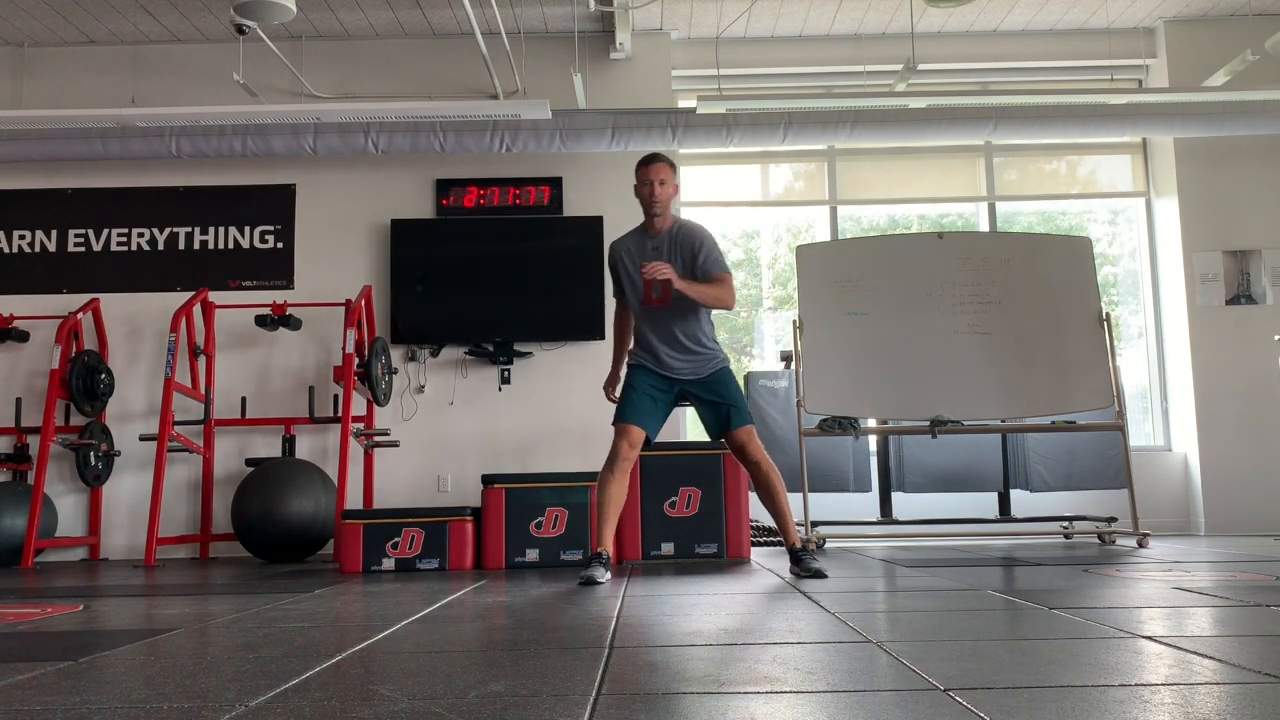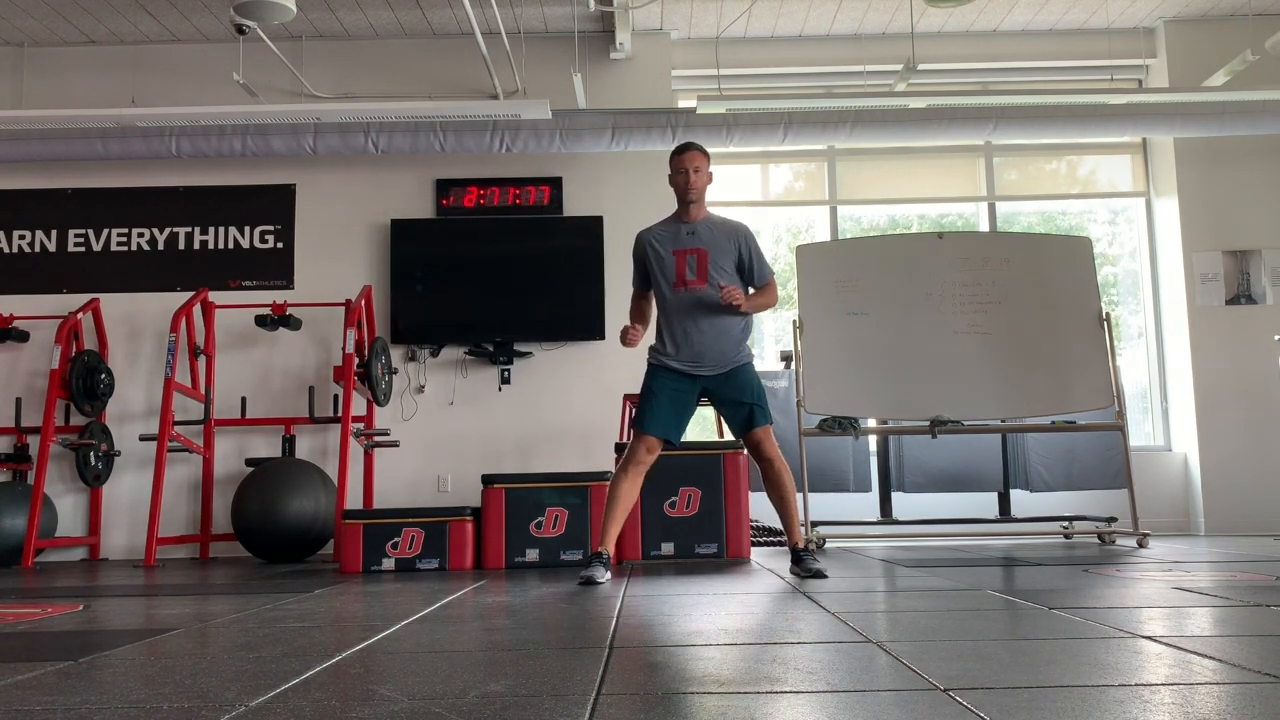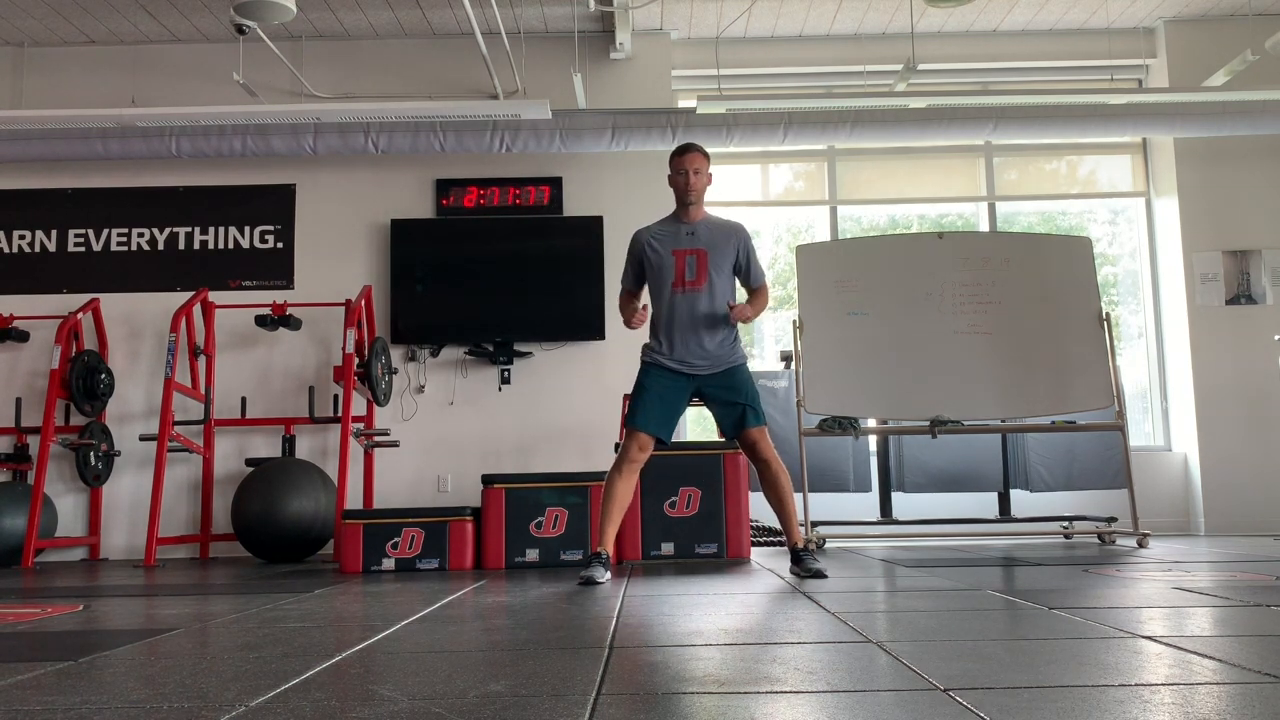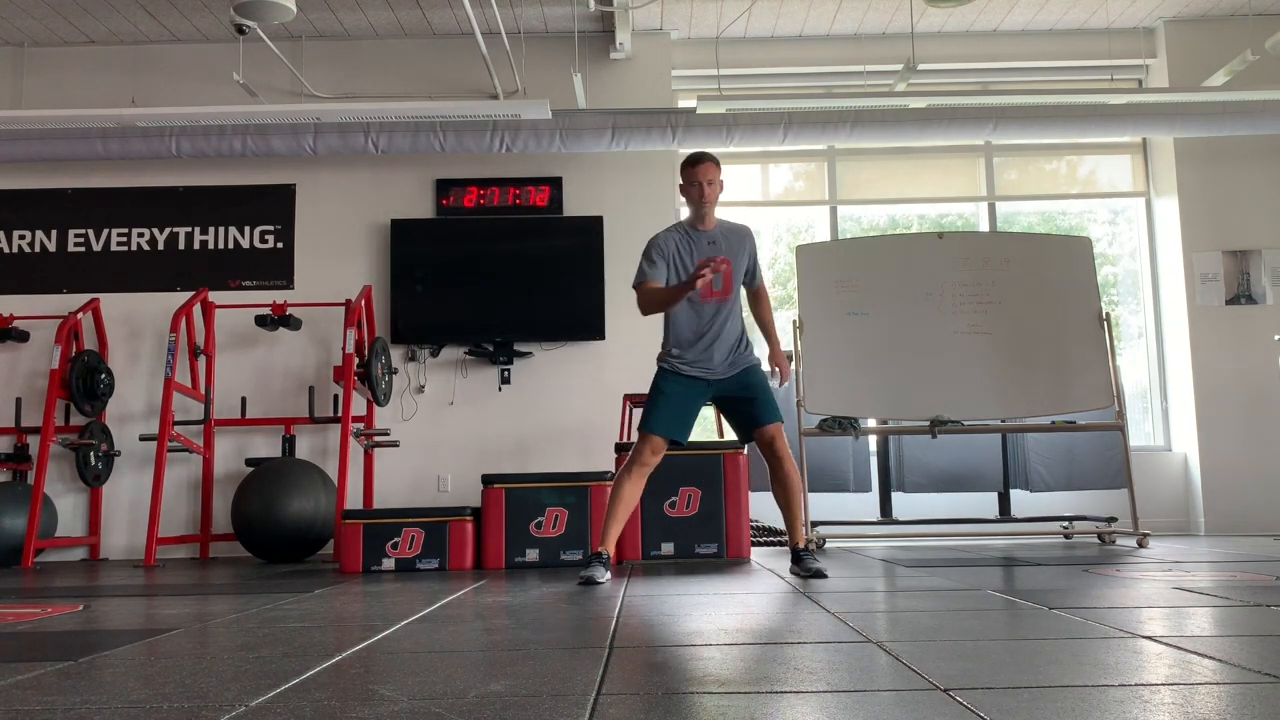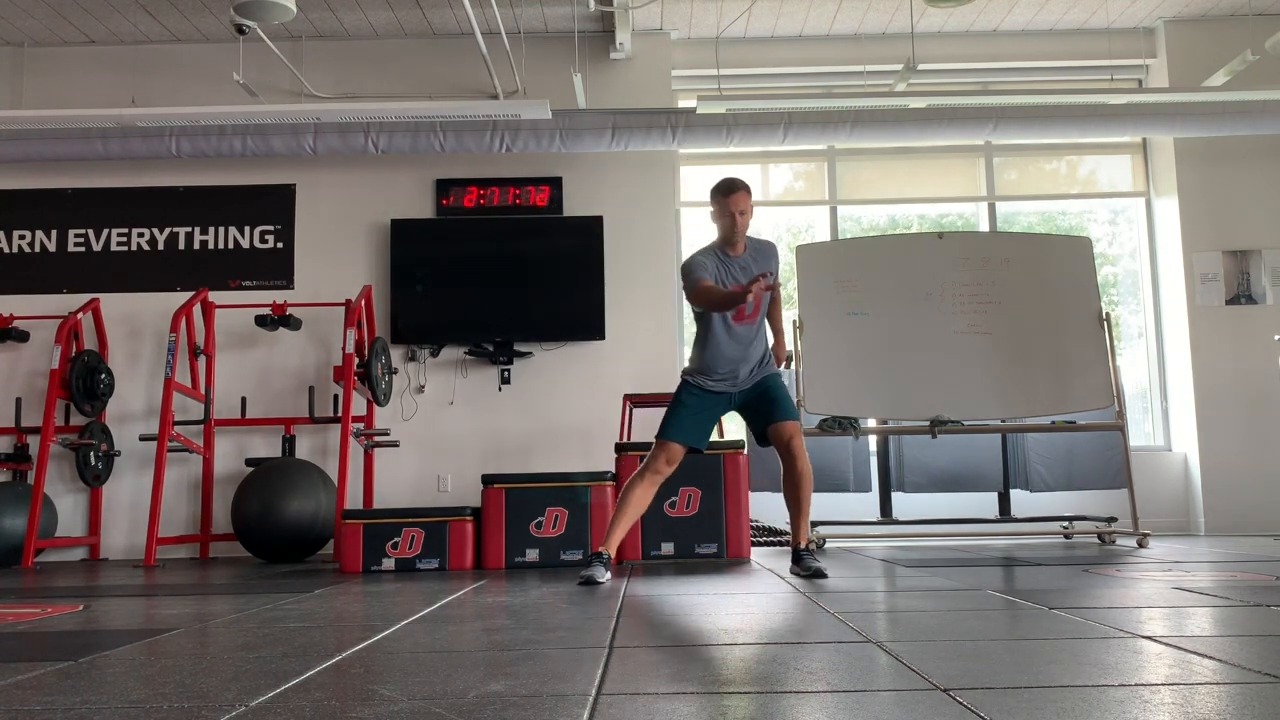
dt=0.4s
person 1, frame 1
left shoulder: (695, 237)
right shoulder: (620, 249)
left elbow: (725, 297)
left wrist: (678, 281)
right wrist: (616, 368)
left hip: (706, 364)
right hip: (649, 367)
left knee: (750, 450)
right knee: (622, 450)
left ankle: (796, 549)
right ankle: (601, 556)
person 1, frame 2
left shoulder: (735, 234)
right shoulder: (649, 240)
left elbow: (770, 293)
right elbow: (642, 295)
left wrist: (745, 301)
right wrist: (637, 327)
left hip: (731, 362)
right hip: (670, 366)
left knee: (766, 448)
right knee: (639, 454)
left ankle: (799, 549)
right ankle: (602, 555)
person 1, frame 3
left shoulder: (733, 234)
right shoulder: (646, 239)
left elbow: (760, 290)
right elbow: (628, 295)
left wrist: (750, 311)
right wrist: (631, 314)
left hip: (725, 363)
right hip: (664, 365)
left knee: (761, 449)
right knee: (632, 453)
left ankle: (799, 549)
right ankle: (601, 555)
person 1, frame 4
left shoulder: (741, 236)
right shoulder: (664, 243)
left elbow: (757, 291)
right elbow: (645, 303)
left wrist: (774, 346)
right wrist: (690, 284)
left hip: (738, 365)
right hip: (681, 369)
left knee: (777, 445)
right knee: (644, 456)
left ankle: (800, 549)
right ankle: (602, 556)
person 1, frame 5
left shoulder: (766, 251)
right shoulder: (698, 264)
right elbow: (705, 298)
left wrist: (779, 339)
right wrist: (743, 294)
left hip: (759, 374)
right hip: (705, 382)
left knee: (793, 443)
right knee: (660, 462)
left ankle: (801, 550)
right ankle: (603, 555)
